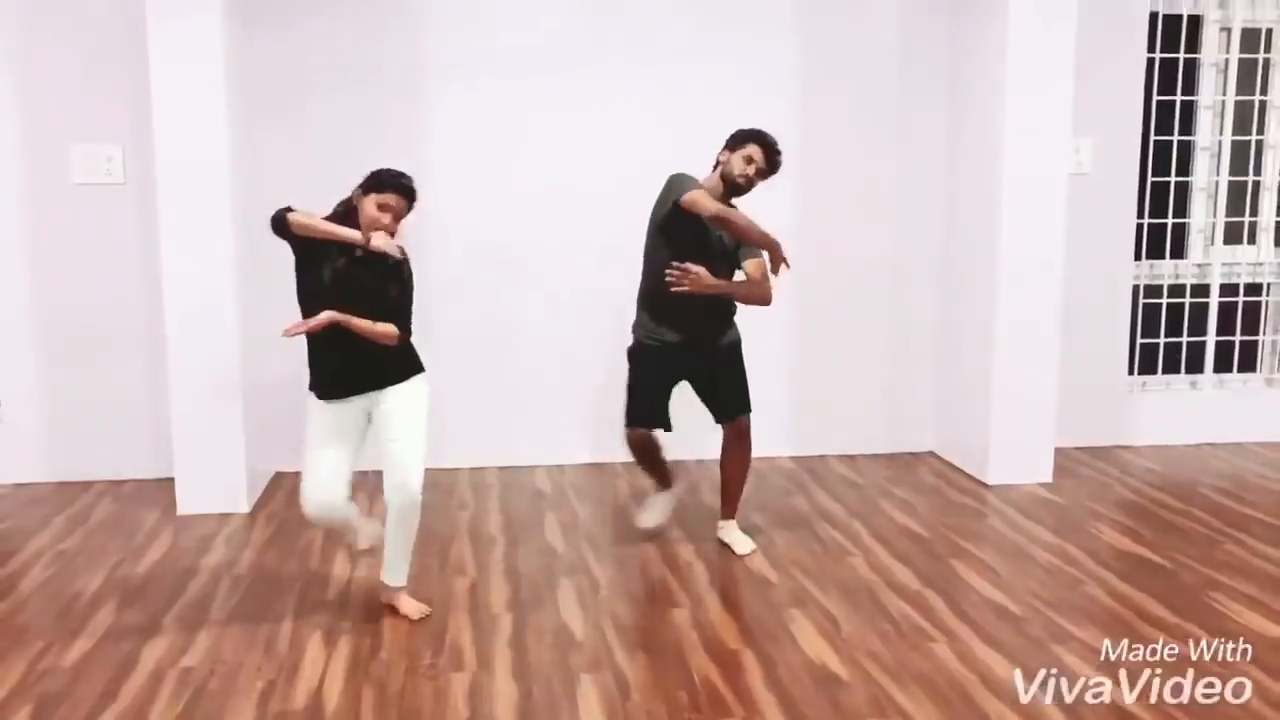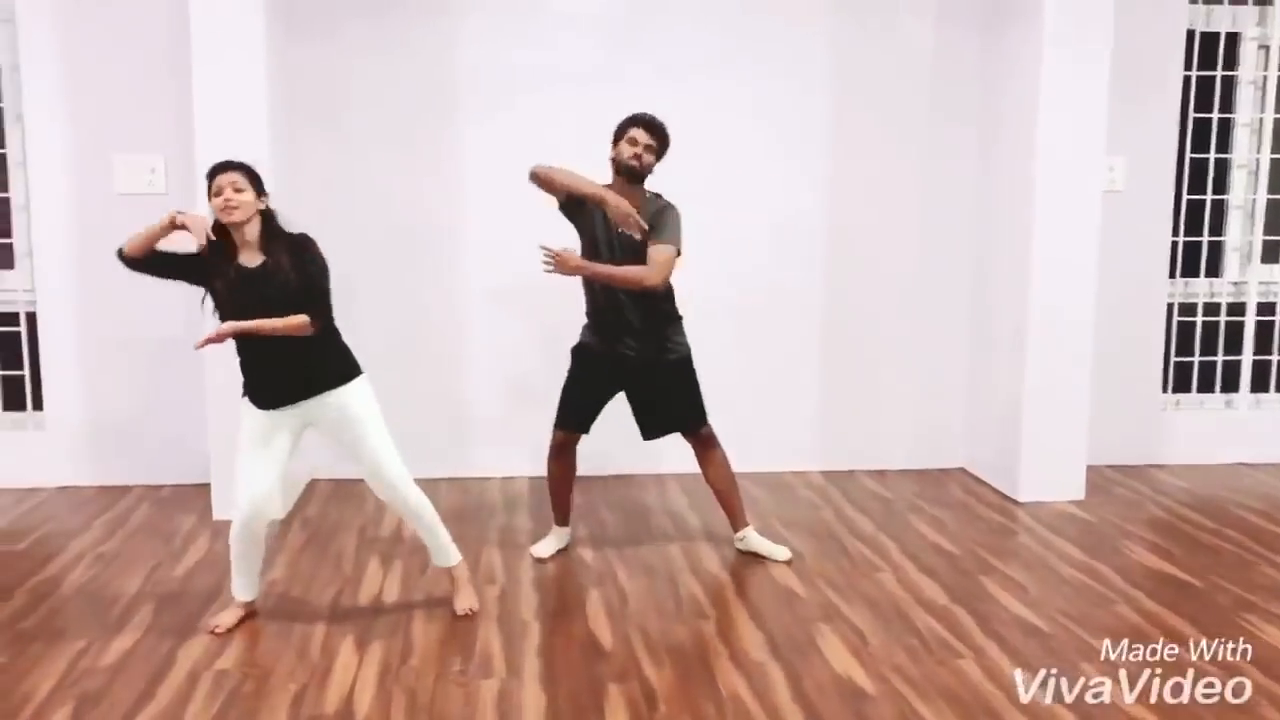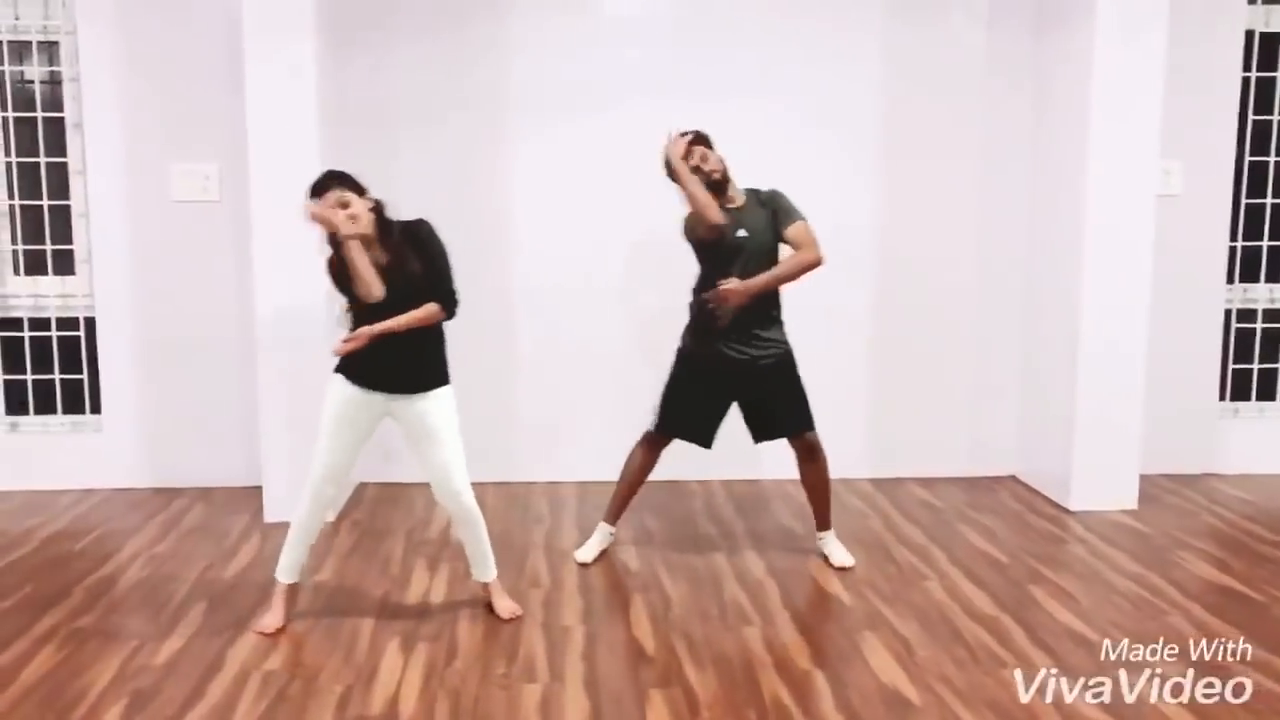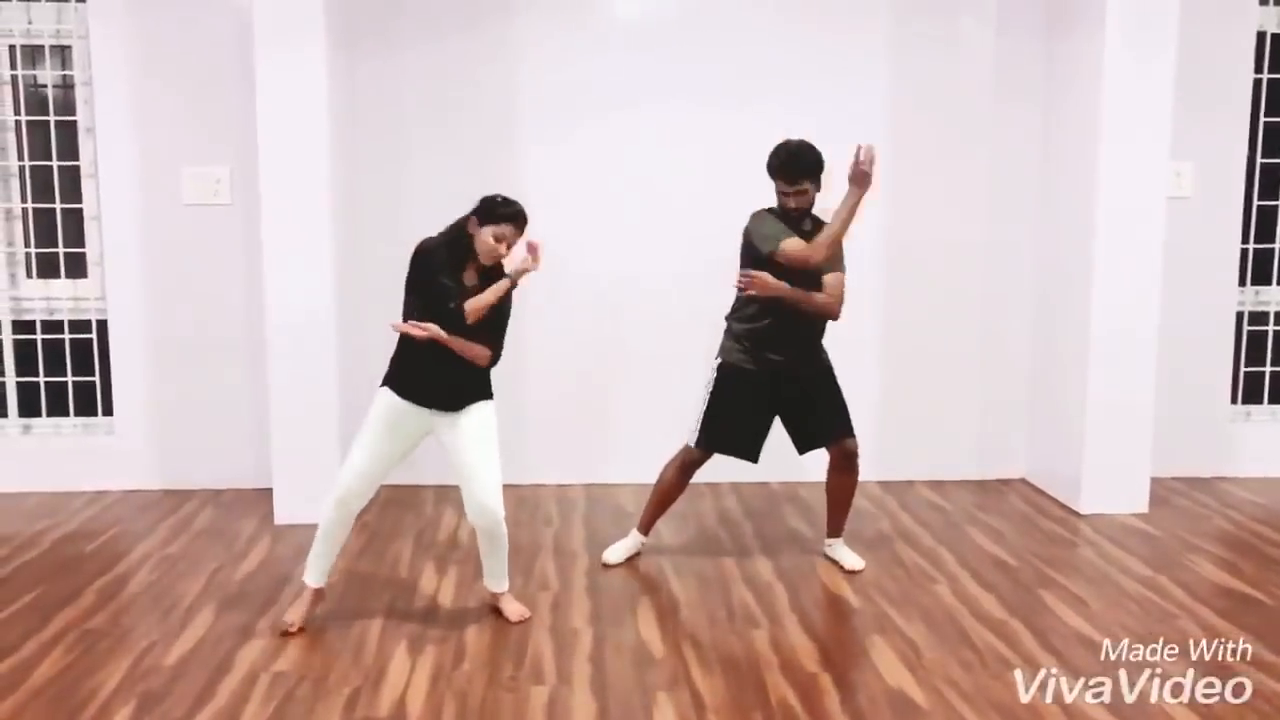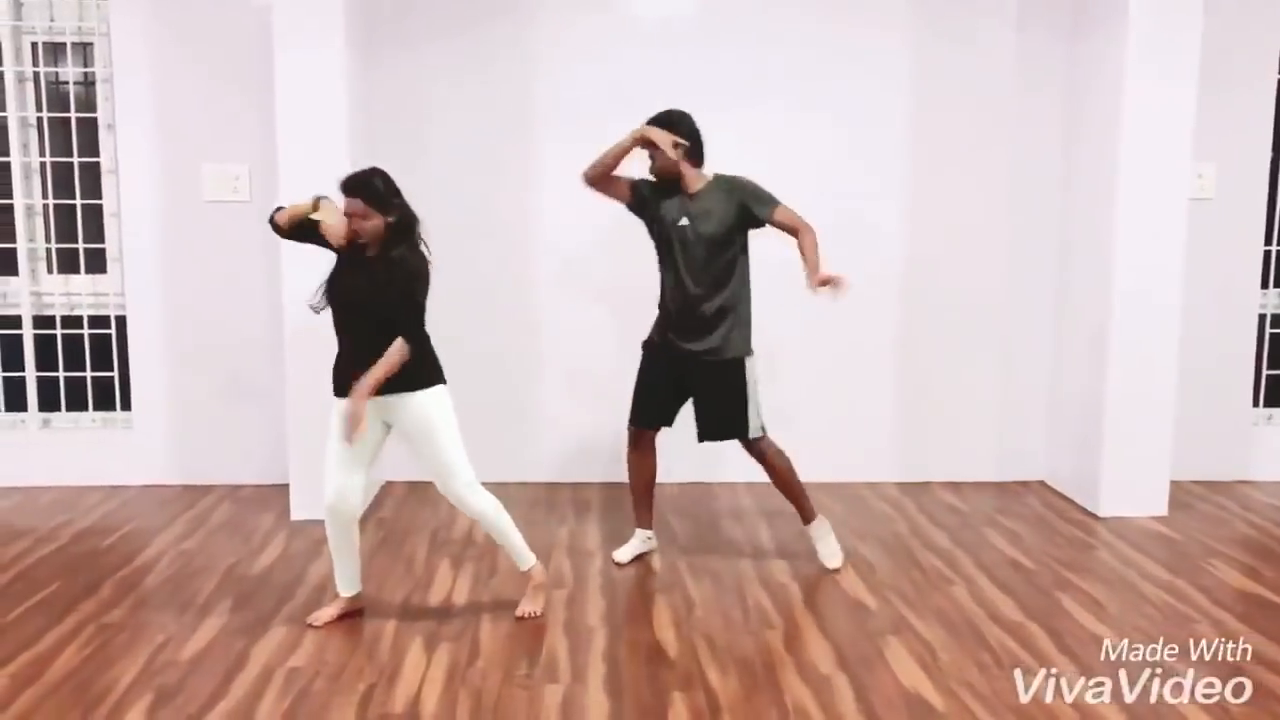
dt=0.5s
person 1, frame 1
left shoulder: (394, 262)
right shoulder: (314, 244)
left elbow: (397, 334)
right elbow: (281, 220)
left wrist: (338, 318)
right wrist: (359, 238)
left hip: (398, 383)
right hip: (334, 391)
left knee: (406, 487)
right knee: (320, 503)
left ankle: (394, 585)
right ankle: (366, 531)
person 1, frame 2
left shoulder: (297, 248)
right shoulder: (212, 263)
left elbow: (316, 319)
right elbow: (131, 256)
left wrist: (241, 326)
right wrist: (169, 224)
left hip: (335, 386)
right hip: (267, 400)
left knee: (395, 483)
right knee: (252, 506)
left ankle: (457, 570)
right ankle: (244, 598)
person 1, frame 3
left shoulder: (417, 235)
right shoulder: (341, 262)
left elbow: (444, 305)
right elbow: (374, 300)
left wrist: (376, 330)
right wrist: (348, 238)
left hip: (423, 386)
right hip: (358, 384)
left knee: (455, 491)
right knee: (321, 485)
left ankle: (490, 583)
right ankle: (284, 590)
person 1, frame 4
left shoulder: (498, 281)
right shoulder: (432, 254)
left elbow: (487, 355)
right elbow: (461, 314)
left wrist: (441, 335)
right wrist: (507, 280)
left hip: (467, 405)
right hip: (404, 397)
left knee: (486, 506)
right knee: (348, 492)
left ankle: (499, 590)
right ankle: (312, 588)
person 1, frame 5
left shoulder: (408, 261)
right shoulder: (345, 238)
left elbow: (409, 338)
right elbow: (279, 222)
left wrist: (365, 388)
right wrist: (317, 207)
left hip: (414, 389)
right hip: (354, 388)
left knee: (461, 489)
right knee: (338, 500)
left ankle: (532, 571)
right ankle: (347, 595)
person 2, frame 1
left shoulder: (739, 228)
right shoulder: (680, 186)
left elbow: (762, 293)
right elbow: (715, 213)
left wrist: (714, 286)
right wrist: (774, 246)
left hip: (715, 338)
right hip: (657, 336)
left knee: (738, 426)
right knee: (638, 433)
left ankle: (728, 522)
right ankle: (665, 487)
person 2, frame 2
left shoulder: (663, 212)
right shoulder: (589, 202)
left elbow: (654, 277)
right elbow: (539, 173)
left wrist: (584, 267)
right wrist: (605, 196)
left hip: (660, 348)
right hip: (601, 345)
left knee: (702, 437)
right knee: (563, 438)
left ankle: (745, 533)
right ankle: (561, 529)
person 2, frame 3
left shoulder: (771, 202)
right shoulder: (699, 221)
left elbow: (811, 254)
right elbow: (715, 221)
left wrist: (751, 287)
right wrist: (677, 164)
left hip: (766, 348)
right hip: (708, 350)
left knee: (806, 441)
right knee: (656, 437)
left ankle: (825, 535)
right ankle: (606, 529)
person 2, frame 4
left shoulder: (825, 230)
right shoulder: (762, 223)
left elbow: (833, 305)
right elbow: (813, 257)
left wrist: (781, 290)
right wrist: (855, 193)
left hip: (805, 362)
right hip: (745, 362)
left knee: (845, 449)
right knee: (694, 453)
left ankle: (833, 540)
right ankle: (638, 535)
person 2, frame 5
left shoulder: (735, 192)
right shoulder: (654, 197)
left elbow: (799, 227)
right elbow: (593, 177)
left wrist: (814, 271)
right wrist: (639, 138)
left hip: (724, 346)
right hip: (668, 341)
left knee: (754, 442)
right knee: (640, 432)
left ankle: (814, 524)
right ankle: (643, 533)
